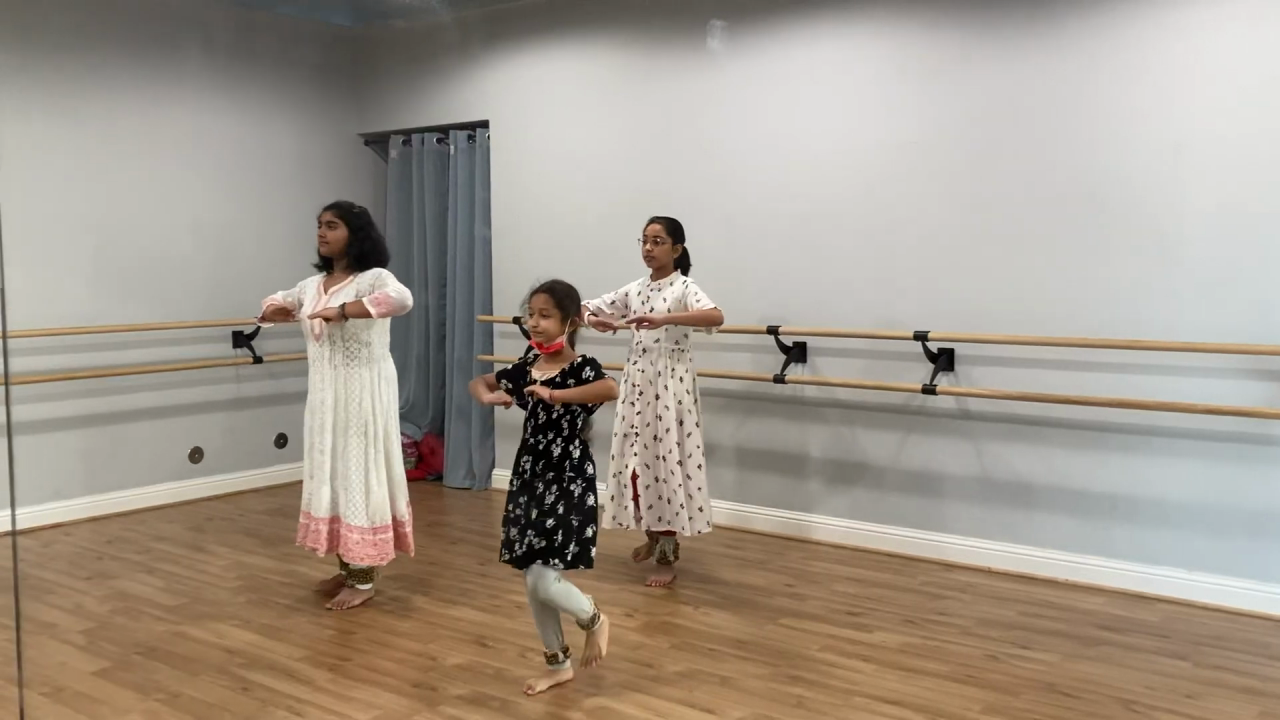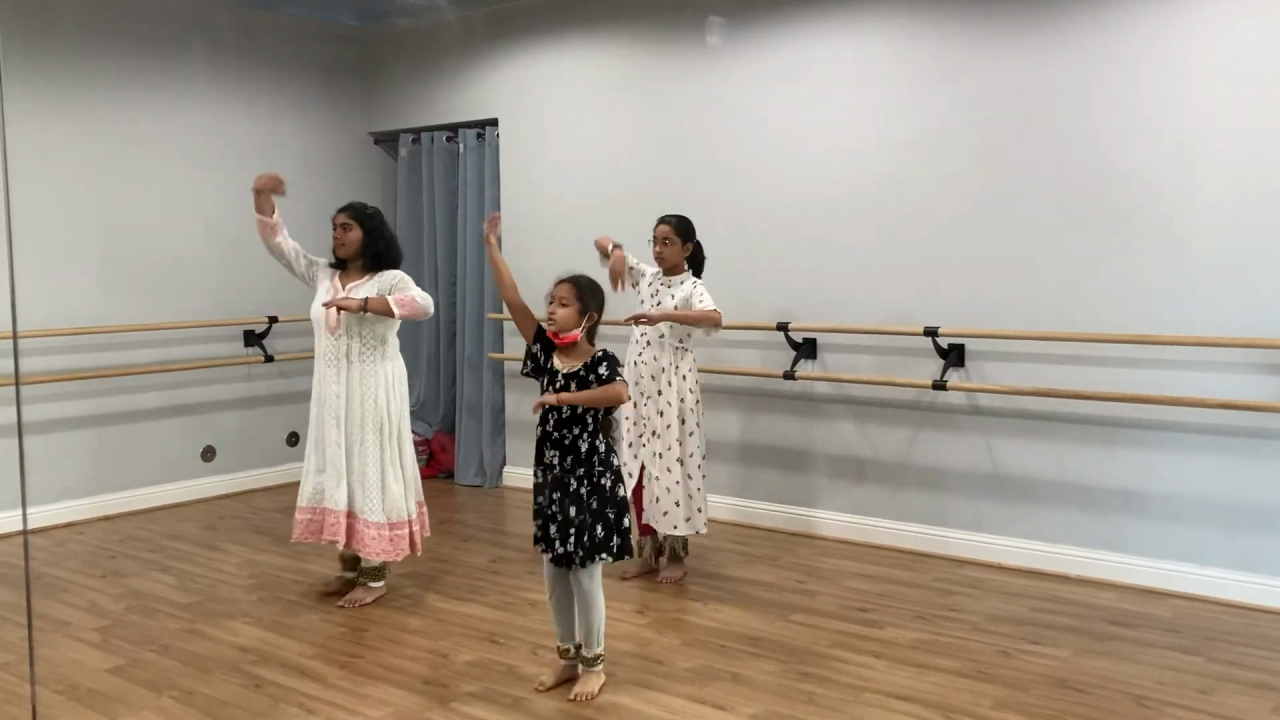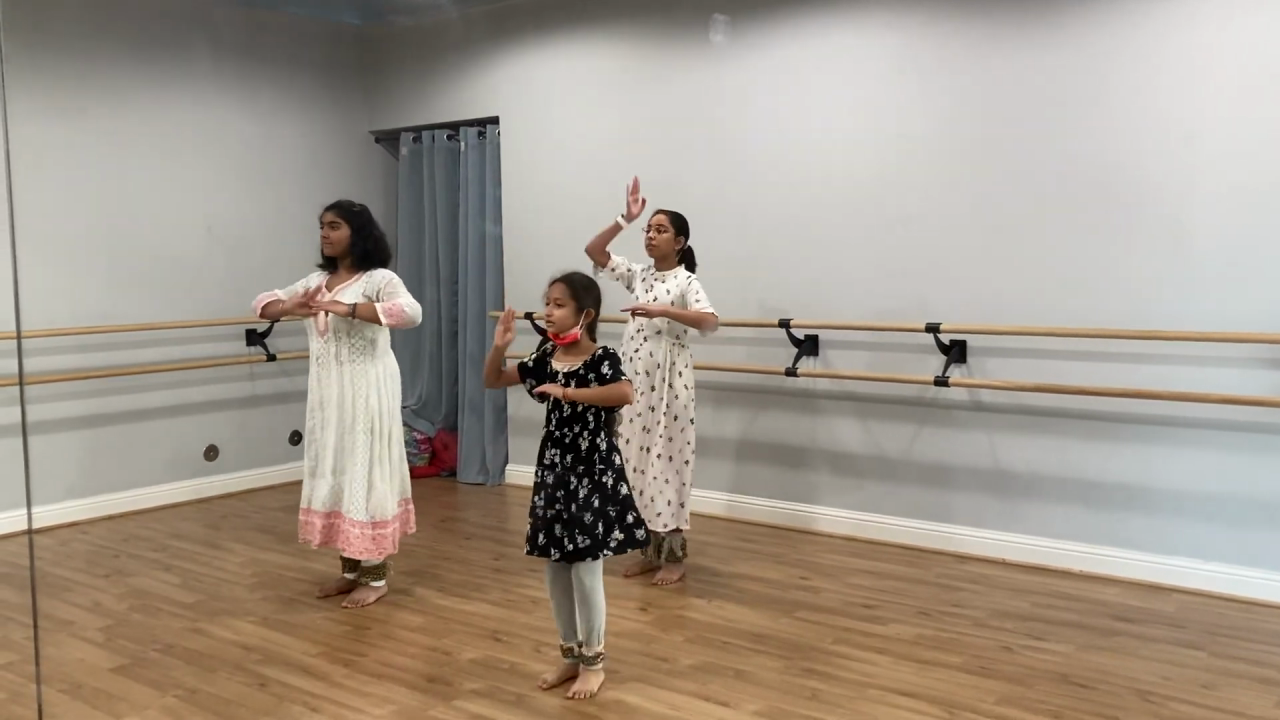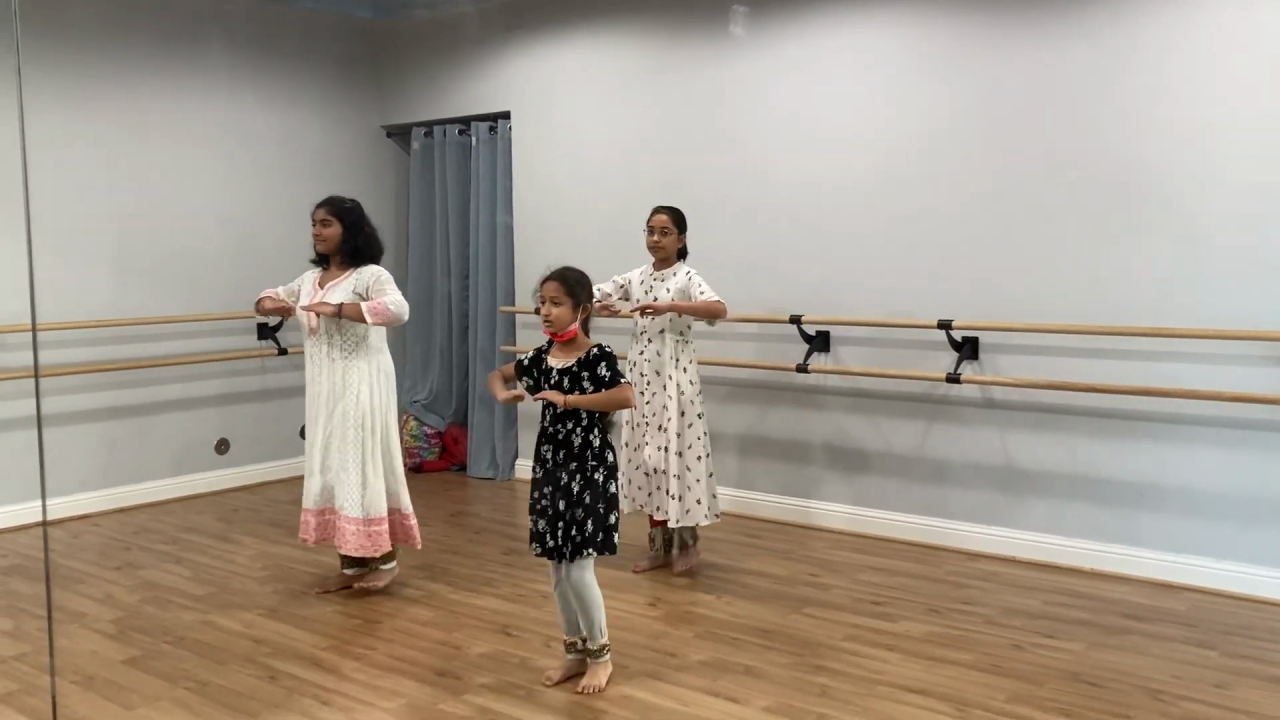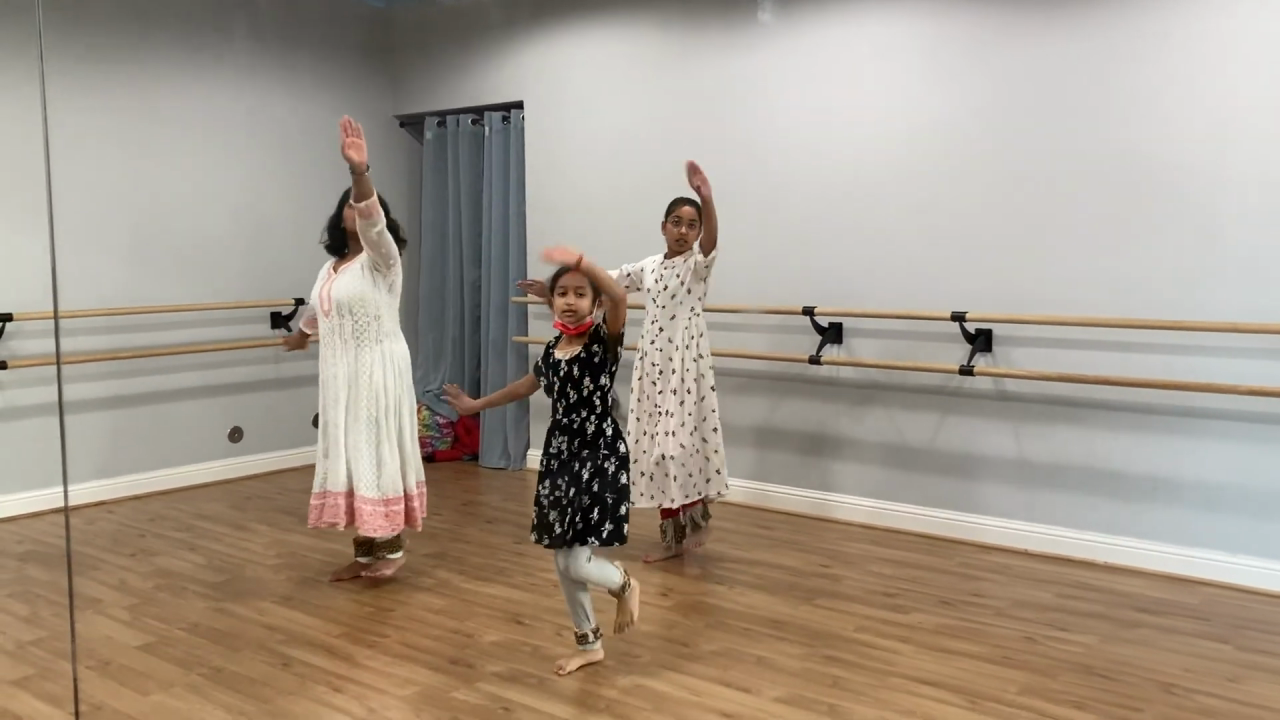
dt=1s
person 1, frame 1
left shoulder: (582, 367)
right shoulder: (527, 367)
left elbow: (611, 389)
right elbow: (479, 382)
left wrist: (554, 395)
right wrist: (489, 396)
left hip: (568, 483)
right hip: (529, 478)
left knee: (542, 580)
right knee: (532, 582)
left ankle: (593, 620)
right ankle: (557, 663)
person 1, frame 2
left shoulder: (602, 362)
right shoulder: (543, 350)
left elbow: (621, 394)
right elbow: (513, 303)
left wrist: (562, 397)
right wrist: (493, 249)
left hip: (591, 478)
right hip: (551, 476)
left knee: (584, 577)
right knee: (554, 575)
left ankle: (593, 665)
right ankle: (568, 657)
person 1, frame 3
left shoulder: (602, 359)
right shoulder: (544, 358)
left elbow: (626, 393)
right elbow: (492, 381)
left wrist: (567, 392)
right wrist: (499, 348)
left hip: (593, 473)
right hip: (553, 470)
left knee: (585, 572)
right knee: (556, 569)
left ankle: (593, 663)
right ankle: (571, 656)
person 1, frame 4
left shoulder: (598, 357)
right shoulder: (541, 356)
left elbow: (626, 397)
right elbow: (498, 374)
left wrist: (568, 399)
right wrist: (503, 394)
left hip: (588, 468)
right hip: (550, 466)
left knee: (577, 569)
right knee: (557, 568)
left ankle: (600, 655)
right ankle: (576, 651)
person 1, frame 5
left shoulder: (603, 343)
right shoulder: (553, 348)
left elbow: (618, 298)
right elbow: (529, 383)
left wrist: (579, 265)
right wrist: (478, 404)
left hip: (599, 457)
right hip: (560, 455)
left knee: (576, 561)
right knee: (563, 560)
left ankle: (623, 585)
right ankle: (589, 641)
person 2, frame 1
left shoulder: (373, 279)
right shoulder: (313, 284)
left elbow: (401, 299)
right elbow: (277, 301)
left wrist: (343, 310)
right wrist: (275, 311)
left hip: (364, 394)
right hip: (325, 395)
left knee: (360, 474)
right knee: (329, 474)
left ankle: (363, 580)
right ankle: (345, 568)
person 2, frame 2
left shoulder: (390, 281)
right shoulder: (321, 275)
left elbow: (424, 306)
right elbow: (277, 242)
left wrist: (363, 305)
right wrist: (261, 197)
left hip: (374, 395)
right hip: (332, 397)
left knee: (372, 478)
right knee: (335, 477)
left ankle: (374, 578)
right ankle: (350, 567)
person 2, frame 3
left shoulder: (380, 279)
right shoulder: (316, 281)
left elbow: (411, 312)
right elbow: (262, 303)
left wrist: (350, 308)
right wrist: (291, 307)
left hip: (367, 392)
right hip: (327, 393)
left knee: (365, 474)
right knee: (332, 473)
left ankle: (376, 576)
right ankle: (350, 569)
person 2, frame 4
left shoulder: (371, 275)
right shoulder: (310, 279)
left elbow: (398, 309)
right elbow: (270, 297)
left wrist: (337, 309)
right wrist: (271, 305)
left hip: (362, 386)
right hip: (324, 389)
left knee: (360, 468)
right knee: (330, 470)
left ankle: (384, 557)
right ankle: (352, 565)
person 2, frame 5
left shoulder: (382, 258)
right shoulder: (330, 267)
left elbow: (372, 220)
right elbow: (316, 311)
left wrist: (361, 171)
right wrist: (299, 335)
left hip: (377, 372)
right hip: (340, 375)
left knee: (374, 456)
right knee: (344, 458)
left ankle: (390, 546)
right ankle: (365, 552)
person 3, frame 1
left shoulder: (684, 288)
right shoulder: (634, 290)
left elbow: (716, 317)
right elbow: (586, 308)
left wrist: (665, 319)
right wrist: (594, 320)
left hip: (671, 385)
right hip: (637, 384)
left knee: (667, 464)
right knee: (634, 464)
left ankle: (666, 558)
right ankle: (654, 535)
person 3, frame 2
left shoulder: (691, 287)
right shoulder: (646, 276)
left elbow: (714, 318)
right elbow: (604, 245)
left wrist: (664, 315)
right wrist: (615, 257)
left hip: (673, 385)
right hip: (638, 383)
left knee: (669, 463)
right knee: (638, 465)
left ankle: (675, 555)
right ankle: (648, 550)
person 3, frame 3
left shoulder: (686, 281)
right shoulder: (637, 274)
left elbow: (710, 322)
right elbow: (592, 251)
left wrist: (663, 311)
right wrist: (625, 220)
left hip: (668, 381)
right hip: (635, 381)
left knee: (665, 460)
right knee: (639, 461)
left ankle: (674, 555)
right ankle: (651, 550)
person 3, frame 4
left shoulder: (687, 278)
right shoulder: (635, 278)
left elbow: (719, 310)
right elbow: (589, 294)
left wrist: (670, 306)
right wrist: (599, 305)
left hip: (675, 378)
right hip: (641, 378)
left knee: (673, 457)
right knee: (647, 459)
left ankle: (687, 538)
right ankle: (660, 546)
person 3, frame 5
left shoulder: (699, 263)
right shoulder: (647, 267)
left elbow: (711, 238)
left wrist: (707, 197)
right wrist: (552, 290)
left hip: (685, 368)
right hip: (650, 367)
left knee: (677, 445)
right knee: (656, 446)
left ankle: (696, 516)
right ankle: (672, 536)
